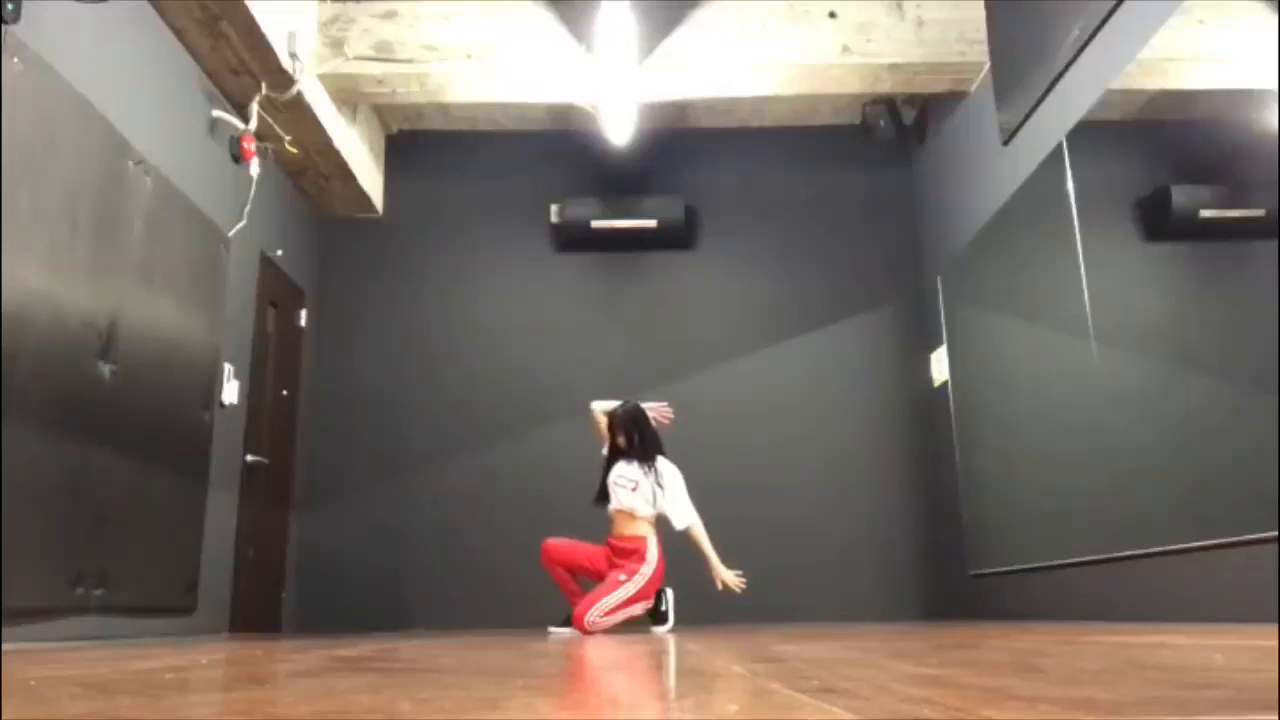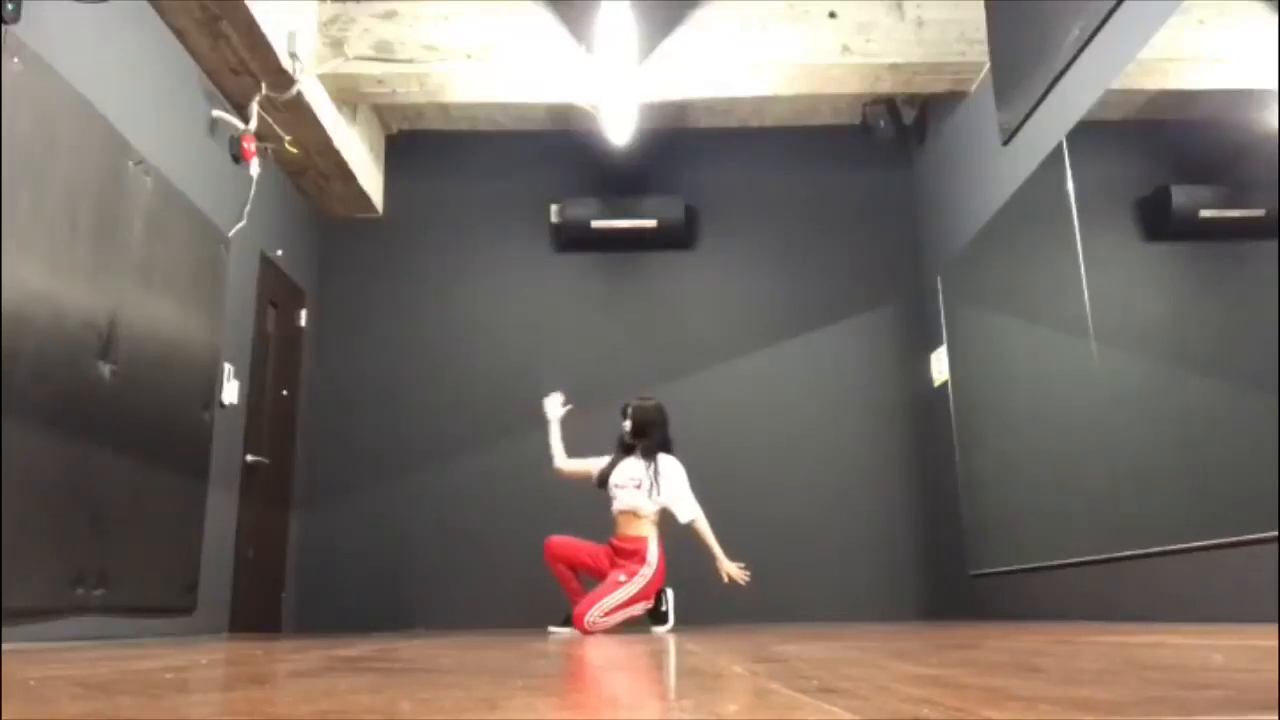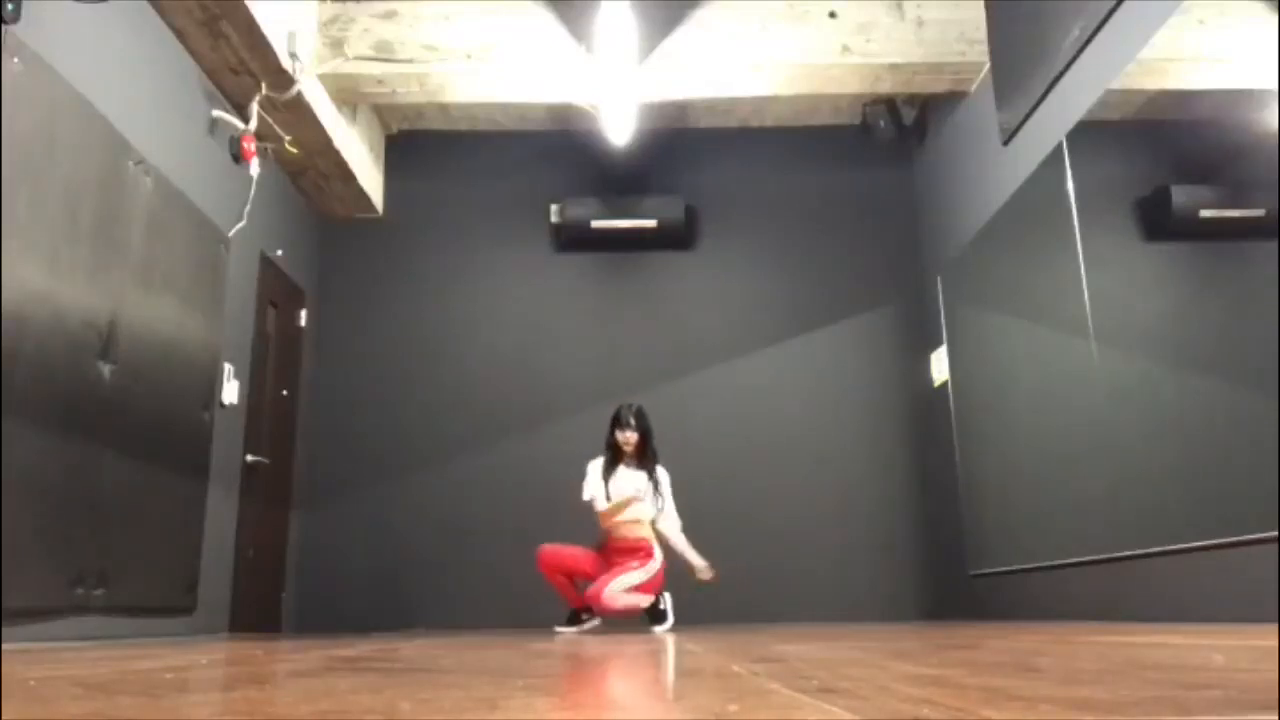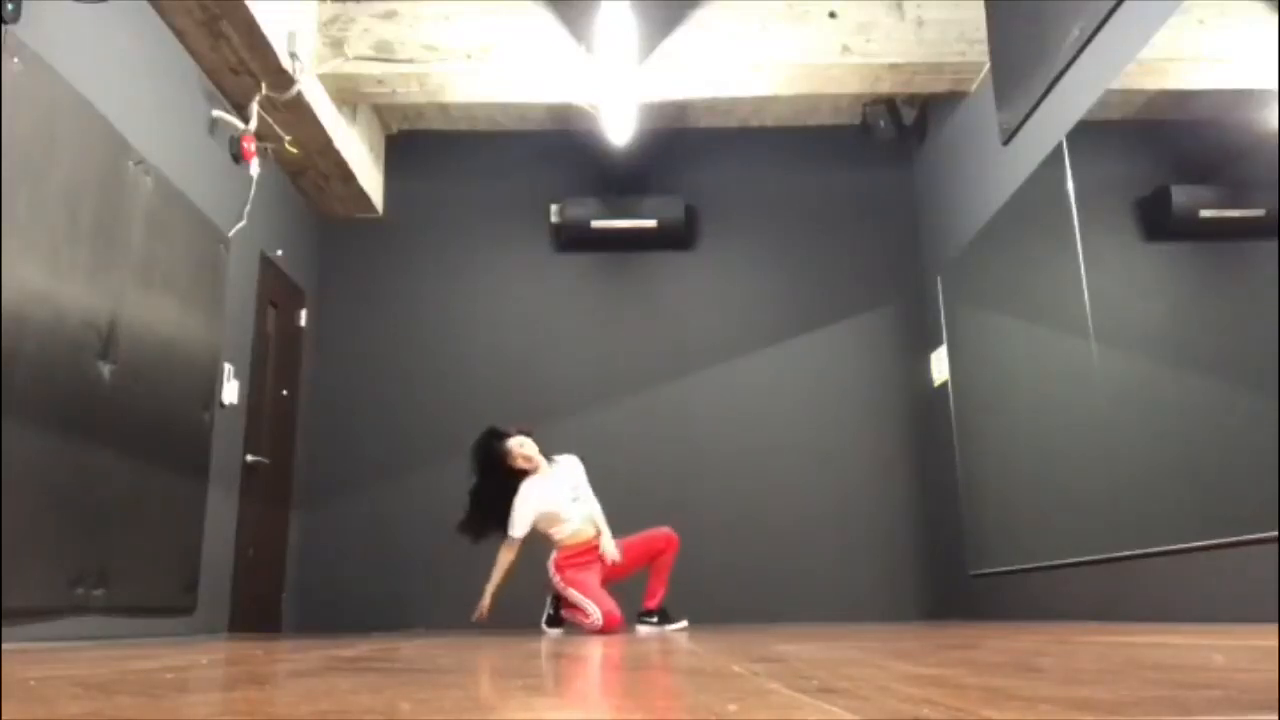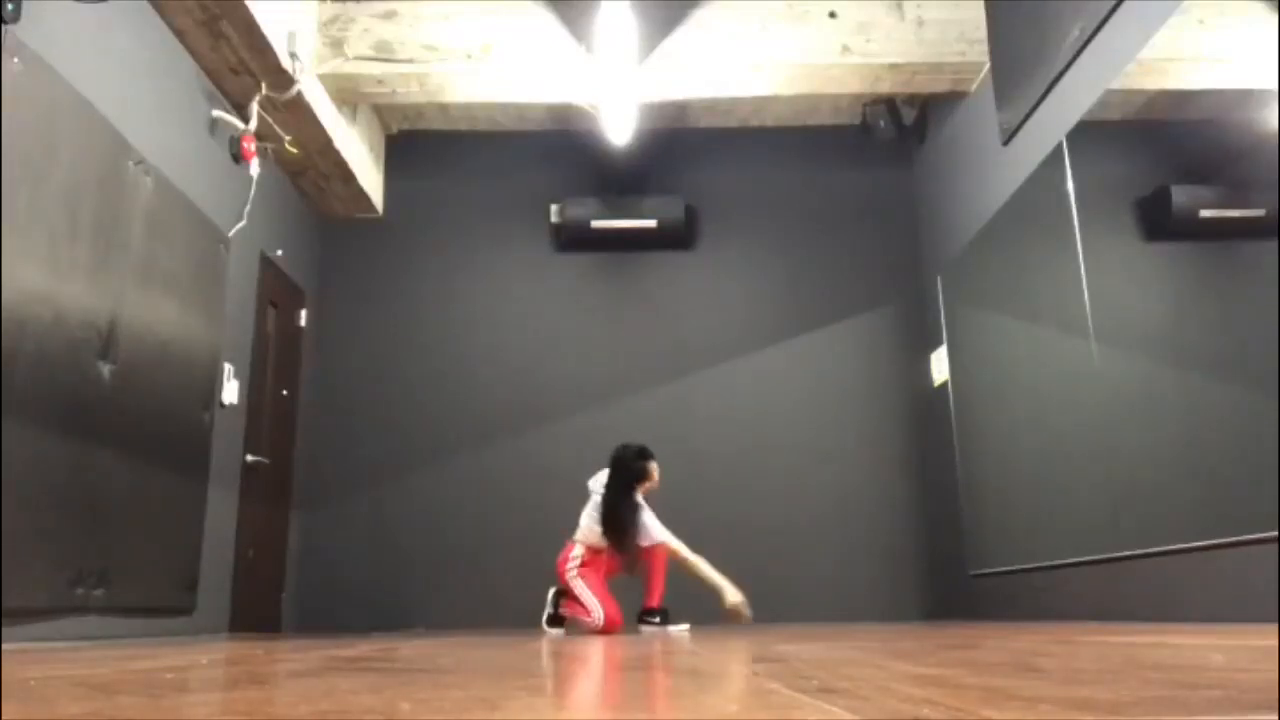
dt=1s
person 1, frame 1
left shoulder: (662, 469)
right shoulder: (618, 459)
left elbow: (689, 518)
right elbow: (596, 408)
left wrist: (716, 565)
right wrist: (640, 411)
left hip: (643, 560)
right hip: (613, 553)
left knee: (585, 621)
right knee: (551, 549)
left ankle: (652, 602)
right ankle: (581, 606)
person 1, frame 2
left shoulder: (665, 466)
right shoulder: (617, 462)
left elbow: (693, 513)
right elbow: (562, 465)
left wrist: (720, 558)
right wrist: (554, 419)
left hip: (644, 560)
right hip: (615, 553)
left knee: (586, 621)
left ankle: (653, 602)
right ankle: (581, 607)
person 1, frame 3
left shoulder: (656, 473)
right shoulder: (599, 467)
left elbow: (666, 523)
right elbow: (602, 516)
left wrist: (694, 559)
right wrist: (627, 499)
left hip: (645, 558)
right hip: (609, 556)
left knee: (602, 596)
right knee: (547, 556)
left ankle: (652, 601)
right ankle: (584, 610)
person 1, frame 4
left shoulder: (570, 463)
right shoulder: (527, 495)
right elbow: (511, 546)
left wrist: (606, 535)
right wrist: (489, 593)
left hip: (602, 553)
right hip: (572, 565)
left knee: (666, 538)
right knee: (610, 621)
left ankle: (650, 613)
right ankle: (560, 607)
person 1, frame 5
right shoulder: (635, 511)
left elbow: (593, 485)
right elbow: (683, 554)
right wrist: (725, 587)
right hip: (577, 564)
left knee: (661, 545)
right knee: (610, 622)
left ankle: (650, 613)
right ankle: (561, 604)
